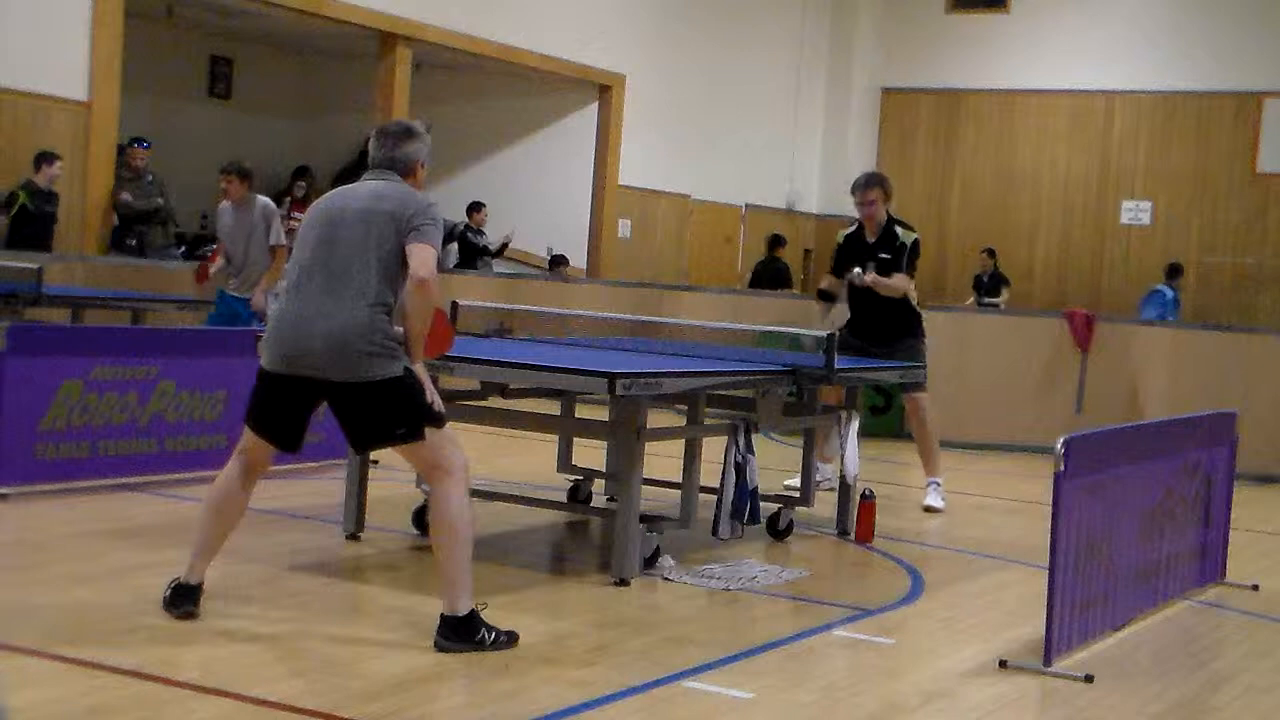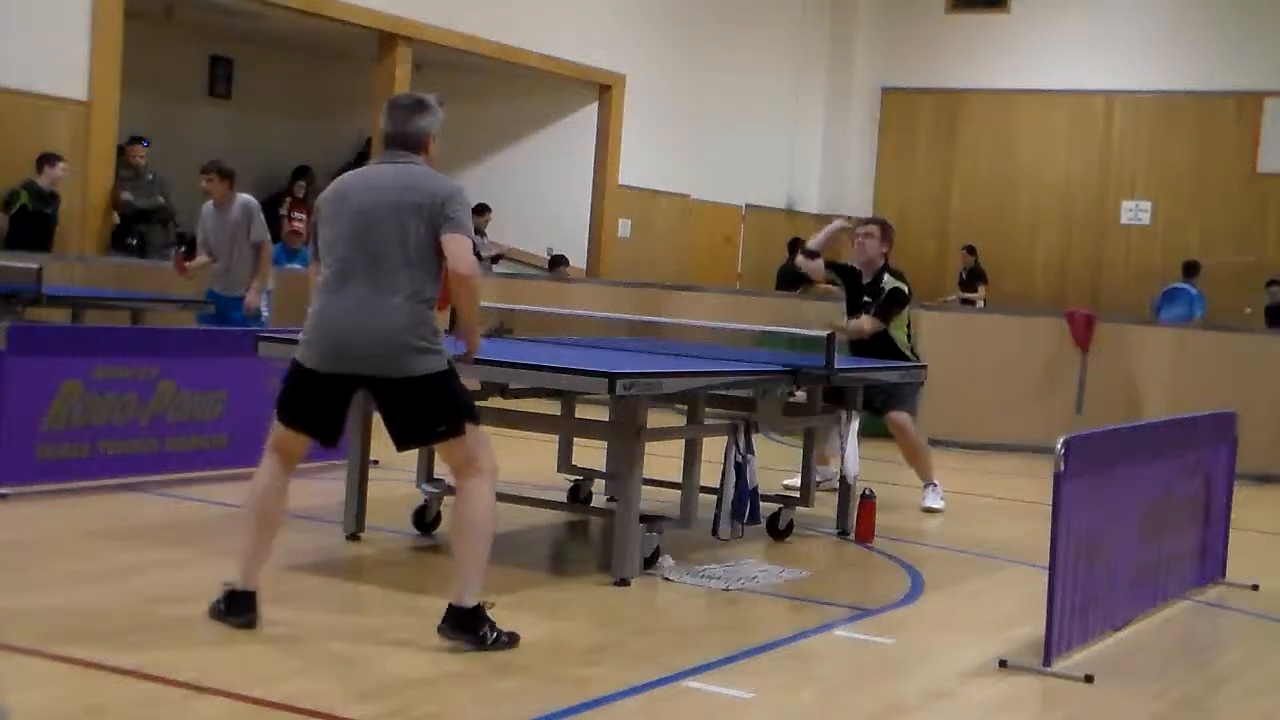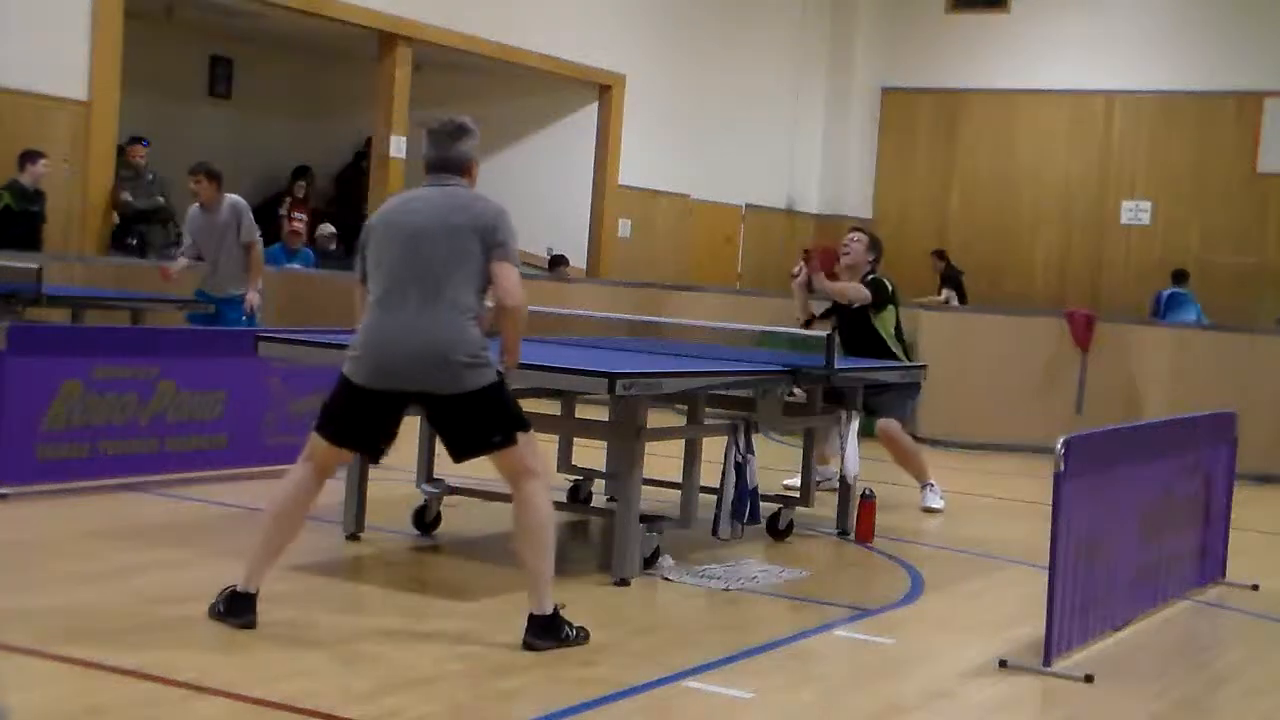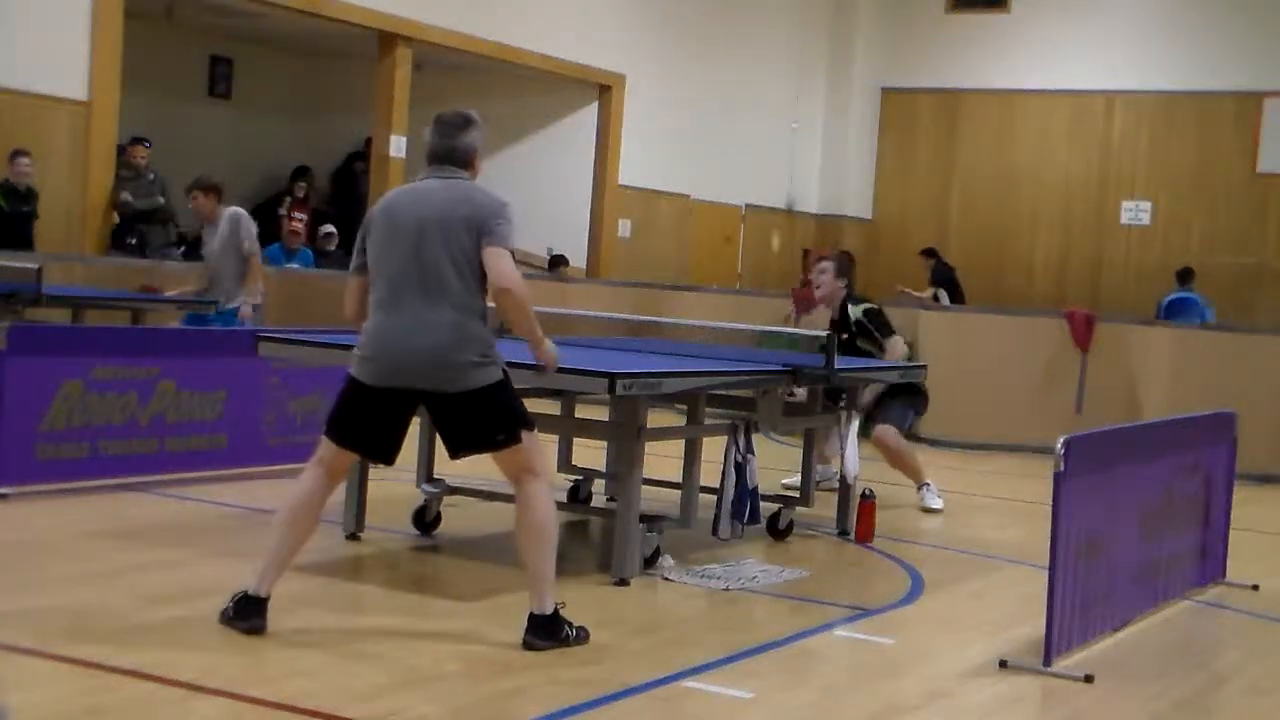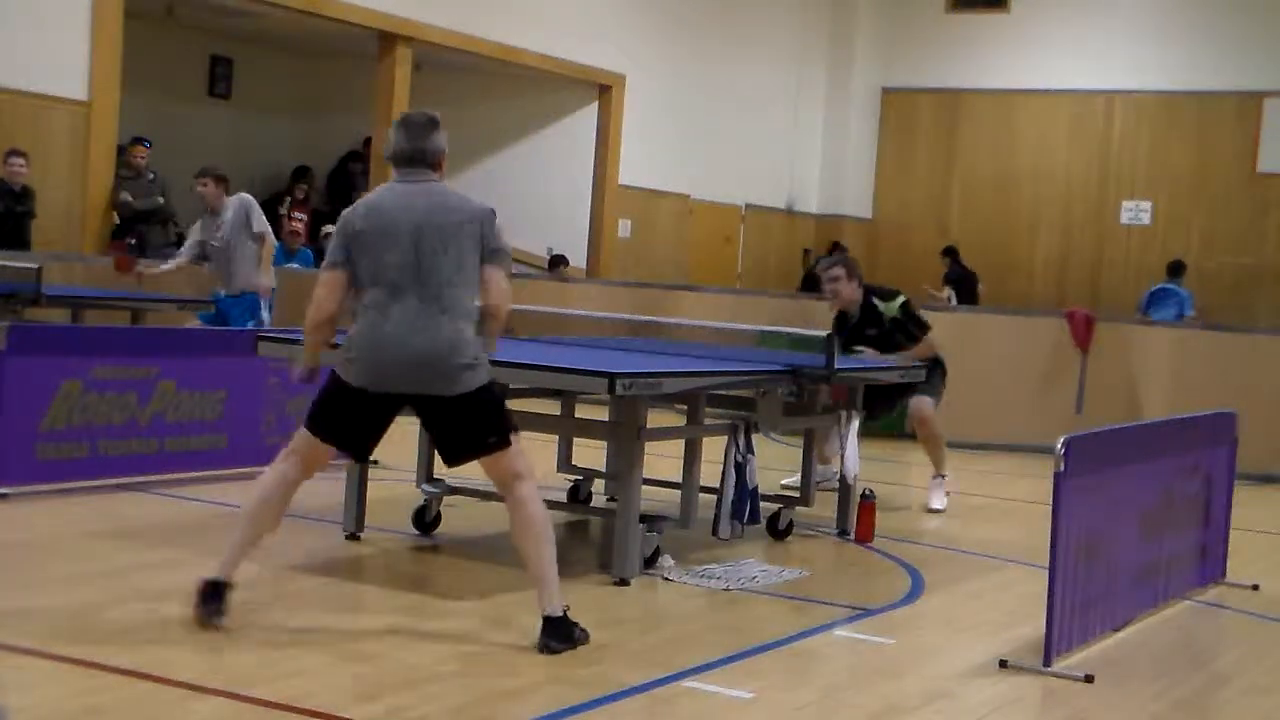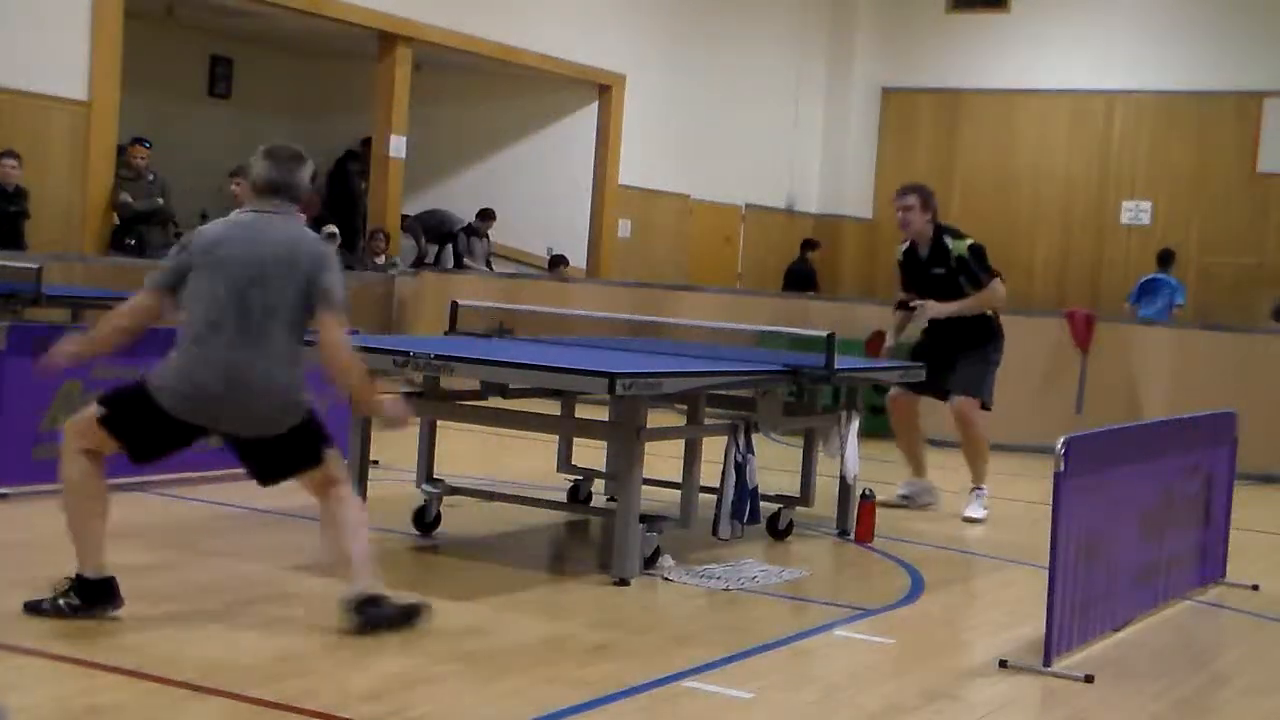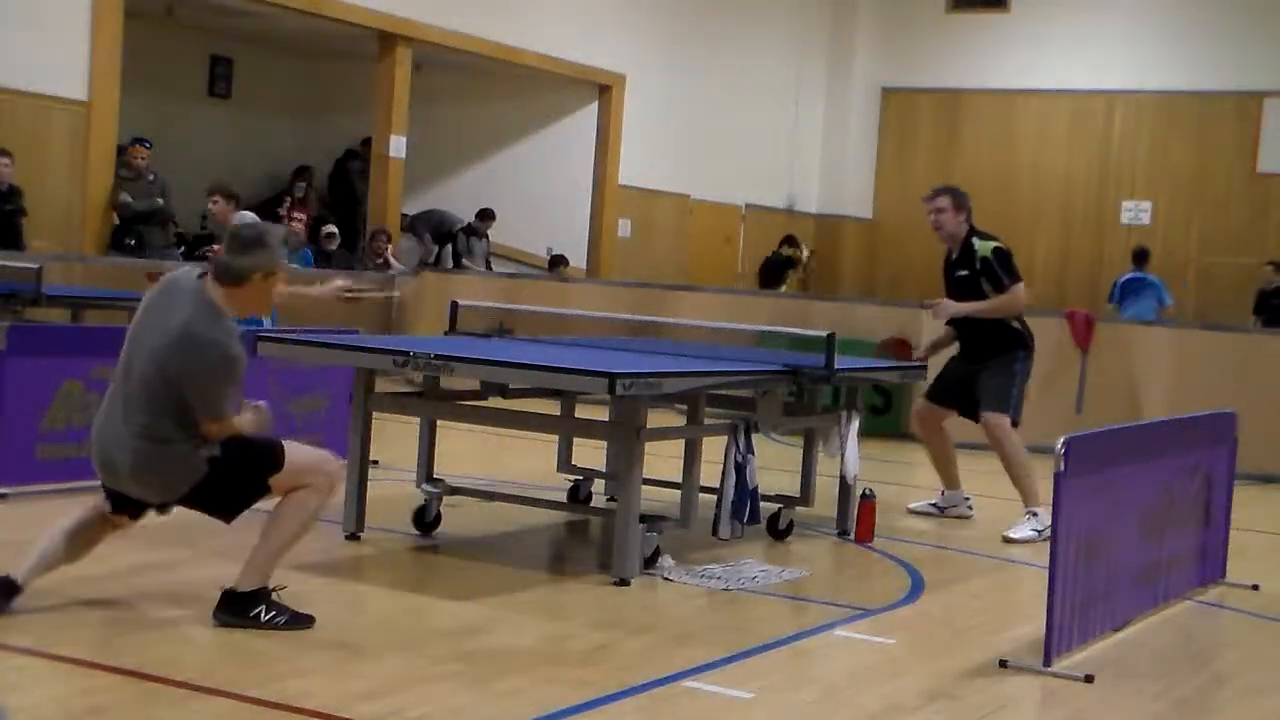
dt=0.4s
person 1, frame 1
left shoulder: (325, 202)
right shoulder: (418, 207)
right elbow: (420, 277)
right wrist: (415, 355)
left hip: (287, 345)
right hip: (363, 354)
left knee: (247, 461)
right knee: (449, 469)
left ankle: (188, 586)
right ankle: (460, 619)
person 1, frame 2
left shoulder: (336, 190)
right shoulder: (442, 190)
right elbow: (461, 269)
right wrist: (471, 327)
left hip: (326, 343)
right hip: (407, 350)
left knee: (278, 456)
right knee: (477, 469)
left ankle: (242, 594)
right ankle: (464, 611)
person 1, frame 3
left shoulder: (384, 214)
right shoulder: (488, 213)
right elbow: (512, 298)
right wrist: (511, 348)
left hip: (375, 360)
right hip: (458, 364)
left knee: (312, 466)
right knee: (530, 474)
left ankle: (243, 594)
right ankle: (544, 617)
person 1, frame 4
left shoulder: (384, 207)
right shoulder: (486, 206)
left elbow: (353, 308)
right elbow: (504, 283)
right wrist: (539, 341)
left hip: (380, 360)
right hip: (463, 363)
left knee: (323, 469)
right knee: (532, 474)
left ankle: (254, 599)
right ankle: (544, 618)
person 1, frame 5
left shoulder: (358, 214)
right shoulder: (474, 212)
left elbow: (321, 311)
right elbow: (497, 306)
left wrist: (308, 361)
right wrist: (473, 340)
left hip: (370, 365)
right hip: (453, 366)
left knee: (294, 463)
right knee: (518, 482)
left ankle: (218, 584)
right ankle: (554, 620)
person 1, frame 6
left shoulder: (205, 237)
right shoulder: (316, 253)
left elbow: (135, 314)
right elbow: (334, 350)
left wrist: (83, 345)
right wrist: (372, 401)
left hip: (187, 388)
right hip: (270, 404)
left knee: (80, 441)
right knee: (334, 486)
left ankle: (92, 584)
right ankle: (368, 597)
person 1, frame 7
left shoulder: (178, 281)
right shoulder: (219, 346)
left elbow: (229, 303)
right elbow: (217, 430)
right wrist: (248, 419)
left hip: (114, 453)
right hip: (169, 466)
left knee: (107, 514)
right knee: (324, 472)
right ankle: (245, 596)
person 2, frame 1
left shoulder: (906, 238)
right shoulder: (848, 237)
left elbow: (901, 287)
right elbow: (832, 283)
left wrist: (876, 282)
left hip: (902, 336)
right hip: (857, 333)
left knee: (916, 401)
right knee: (825, 391)
left ankle: (934, 484)
right ankle: (823, 471)
person 2, frame 2
left shoulder: (894, 286)
right shoulder: (851, 274)
left elbow: (868, 327)
right elbow: (805, 260)
left wrist: (836, 327)
right wrist: (834, 228)
left knee: (899, 421)
left ankle: (931, 486)
right ankle: (824, 473)
person 2, frame 3
left shoulder: (877, 285)
right shoulder: (841, 296)
left elbow: (857, 294)
right elbow: (810, 329)
left wrist: (825, 286)
right wrist: (799, 288)
left hip: (894, 380)
left knee: (887, 428)
left ankle: (929, 486)
right ankle: (824, 472)
person 2, frame 4
left shoulder: (862, 312)
right shoulder: (837, 322)
left elbow: (898, 350)
left wrist: (869, 394)
left hip: (903, 392)
right hip: (864, 391)
left knee: (883, 435)
left ankle: (925, 486)
right ankle: (826, 471)
person 2, frame 5
left shoulder: (891, 304)
right shoulder: (842, 321)
left elbow: (930, 347)
left wrist: (884, 359)
left hip: (923, 369)
left knee: (921, 411)
left ankle: (940, 480)
right ankle: (827, 471)
person 2, frame 6
left shoulder: (960, 247)
right shoulder: (906, 254)
left elbow: (997, 294)
left wrist: (945, 308)
right wrist: (894, 334)
left hip: (978, 339)
right hip: (938, 339)
left knee: (963, 408)
right knee: (897, 400)
left ankle: (979, 490)
right ankle: (919, 483)
person 2, frame 7
left shoulder: (988, 251)
right shoulder: (951, 260)
left elbow: (1020, 299)
left wrist: (964, 309)
right wrist: (931, 348)
left hip: (1008, 353)
right hip: (971, 355)
left knee: (996, 424)
right knee: (925, 415)
left ankle: (1038, 514)
right ankle: (954, 497)
